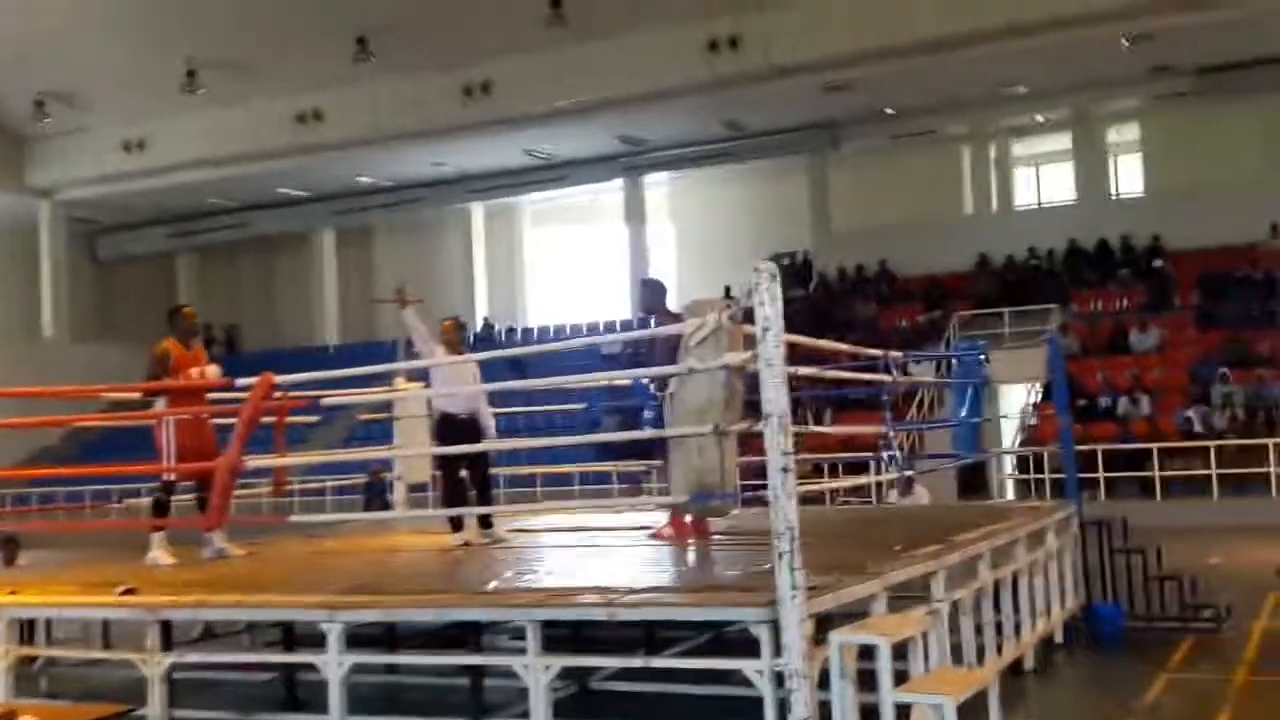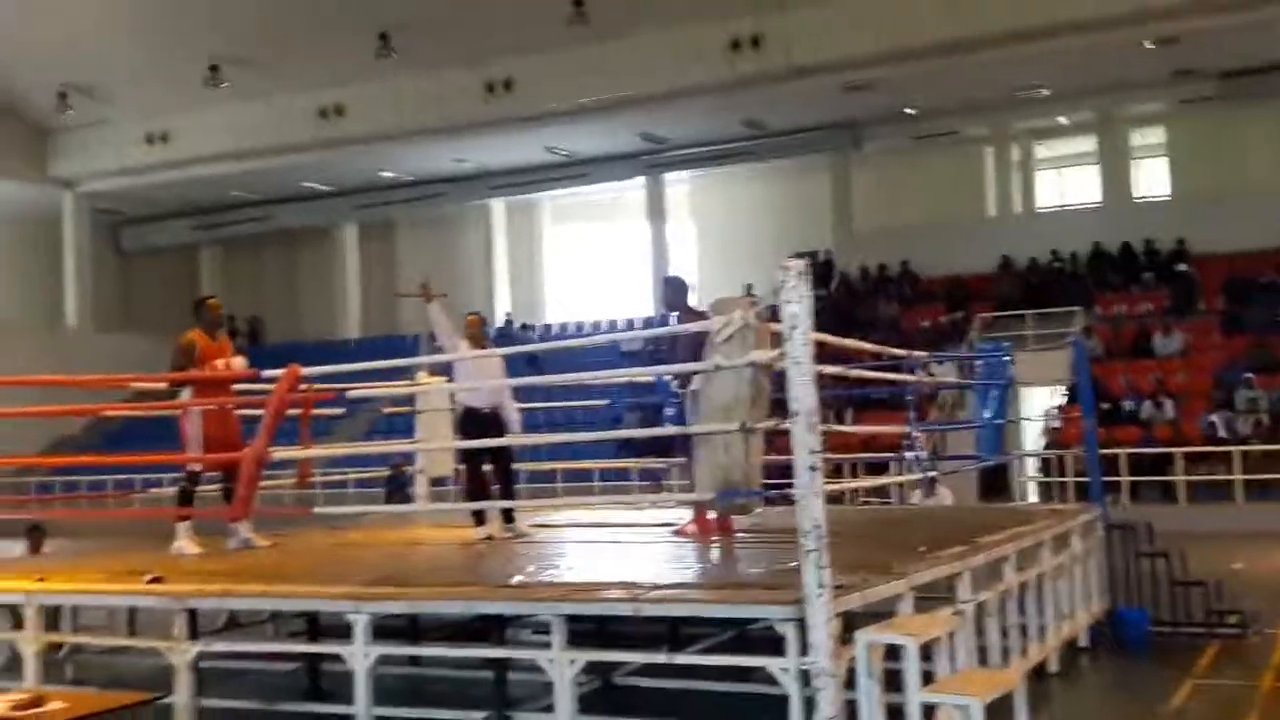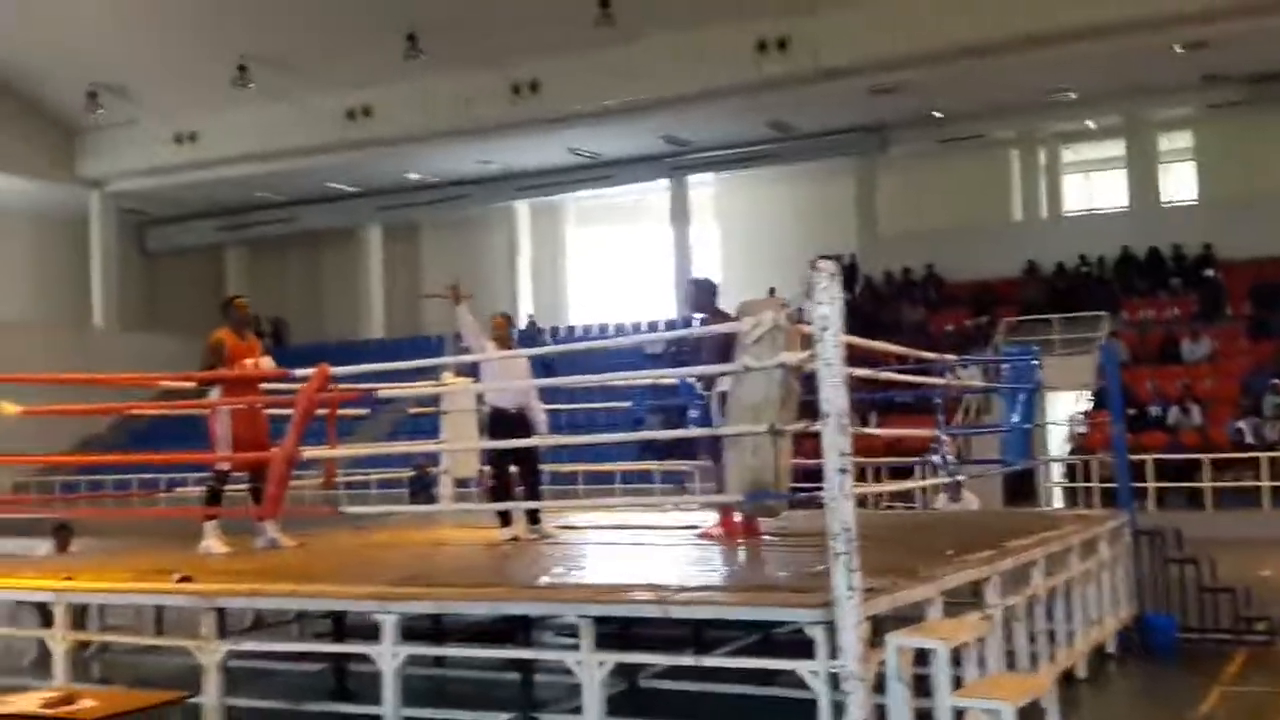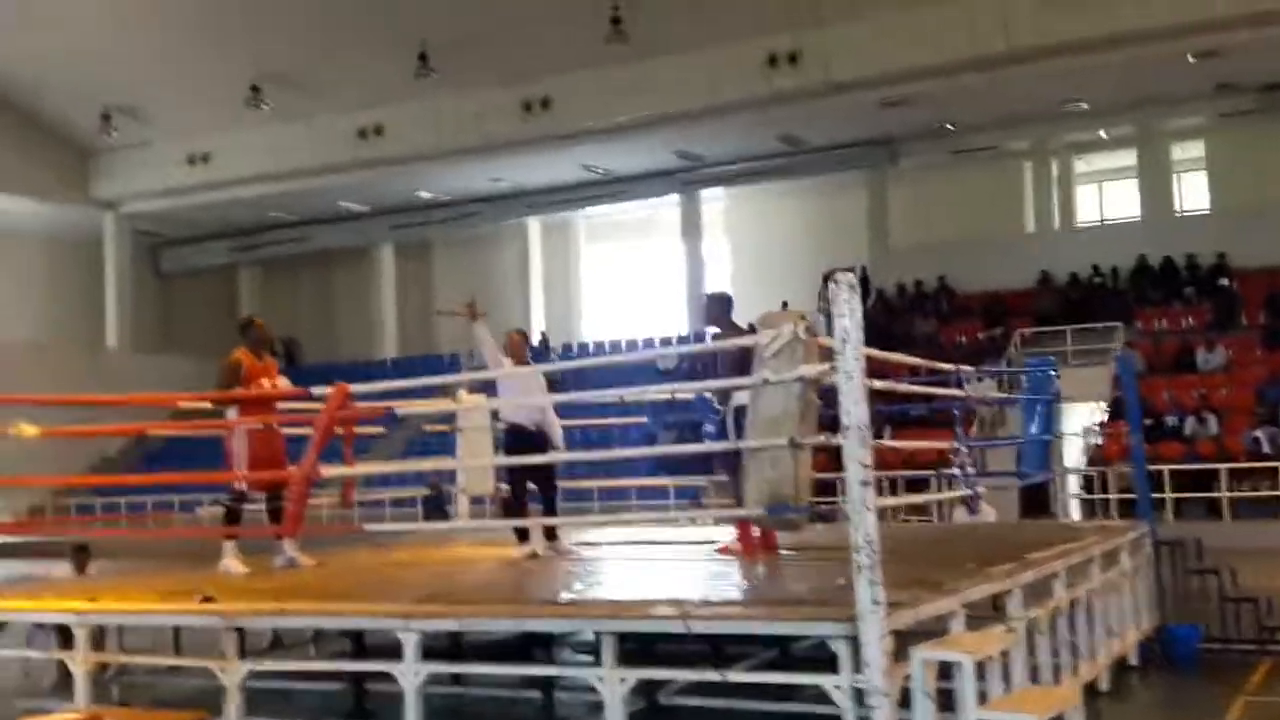
dt=0.1s
person 1, frame 1
left shoulder: (663, 324)
right shoulder: (674, 321)
left elbow: (663, 360)
left wrist: (657, 391)
left hip: (669, 393)
right hip: (668, 392)
left knee: (670, 453)
right knee: (668, 452)
left ankle: (678, 521)
right ankle: (697, 521)
person 1, frame 2
left shoulder: (686, 320)
right shoulder: (697, 318)
left elbow: (685, 360)
left wrist: (680, 388)
left hip: (693, 390)
left knee: (694, 452)
left ankle: (701, 518)
right ankle: (722, 516)
person 1, frame 3
left shoulder: (712, 323)
right shoulder: (724, 320)
left elbow: (710, 362)
left wrist: (705, 389)
left hip: (719, 390)
right hip: (728, 389)
left knee: (718, 455)
right knee: (723, 454)
left ankle: (727, 520)
person 1, frame 4
left shoulder: (726, 338)
right shoulder: (742, 334)
left elbow: (727, 376)
left wrist: (721, 403)
left hip: (735, 405)
right hip: (746, 403)
left knee: (736, 470)
right knee: (738, 470)
left ankle: (745, 537)
right ankle: (766, 536)
person 2, frame 1
left shoulder: (200, 350)
right shoulder: (164, 350)
left wrist: (211, 379)
right wrist: (179, 382)
left hip: (199, 417)
right hip: (173, 418)
left knee: (207, 477)
right knee: (169, 480)
left ankle: (215, 540)
right ankle: (157, 545)
person 2, frame 2
left shoulder: (226, 341)
right shoulder: (189, 341)
left wrist: (237, 370)
right wrist: (204, 373)
left hip: (224, 408)
right hip: (198, 409)
left knee: (232, 467)
right knee: (194, 469)
left ankle: (240, 530)
right ankle: (182, 535)
person 2, frame 3
left shoulder: (255, 341)
right shoulder: (219, 340)
left wrist: (266, 371)
right wrist: (234, 372)
left hip: (253, 407)
right hip: (227, 408)
left knee: (260, 468)
right knee: (222, 469)
left ankle: (267, 530)
right ankle: (210, 533)
person 2, frame 4
left shoulder: (271, 361)
right shoulder: (236, 360)
left wrist: (283, 391)
right wrist: (250, 392)
left hip: (269, 427)
right hip: (244, 428)
left knee: (277, 487)
right knee: (240, 489)
left ankle: (286, 549)
right ankle: (229, 553)
person 3, frame 1
left shoulder: (471, 364)
right shoulder: (434, 355)
left elbow: (481, 400)
right elbow: (419, 334)
left wrist: (490, 430)
right wrist: (405, 307)
left hip: (470, 423)
right hip: (447, 424)
left knee: (481, 474)
right knee: (450, 477)
left ankle: (486, 526)
right ankle: (458, 530)
person 3, frame 2
left shoulder: (495, 358)
right shoulder: (458, 349)
left elbow: (505, 394)
right elbow: (442, 329)
left wrist: (514, 425)
right wrist: (431, 301)
left hip: (494, 418)
right hip: (471, 418)
left knee: (504, 469)
right knee: (474, 472)
left ankle: (509, 521)
right ankle: (481, 524)
person 3, frame 3
left shoulder: (522, 359)
right shoulder: (485, 350)
left elbow: (531, 394)
right elbow: (470, 330)
left wrist: (541, 425)
right wrist: (459, 304)
left hip: (521, 418)
right hip: (498, 418)
left knee: (531, 470)
right knee: (500, 473)
left ankle: (534, 522)
right ankle: (506, 525)
person 3, frame 4
left shoulder: (537, 375)
right shoulder: (502, 367)
left elbow: (547, 409)
right elbow: (487, 347)
left wrist: (558, 441)
right wrist: (476, 321)
left hip: (538, 435)
right hip: (515, 435)
left knee: (548, 487)
right knee: (517, 490)
left ankle: (552, 538)
right ankle: (524, 542)
